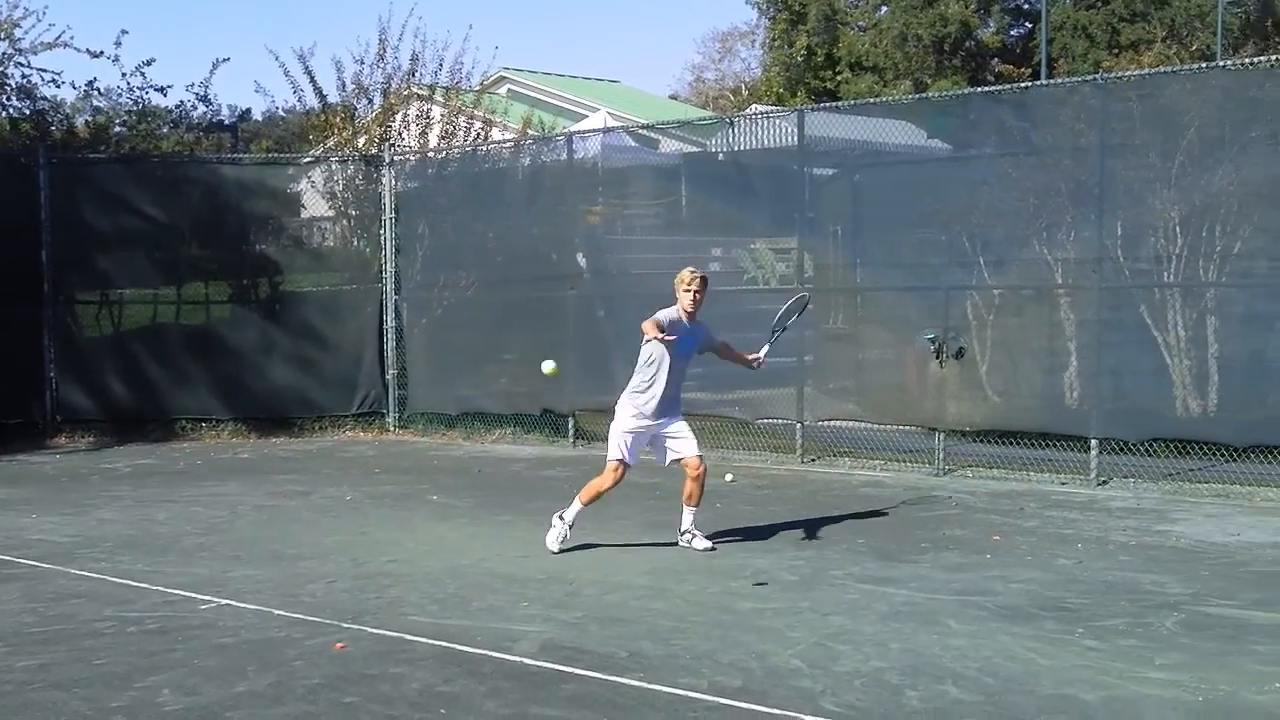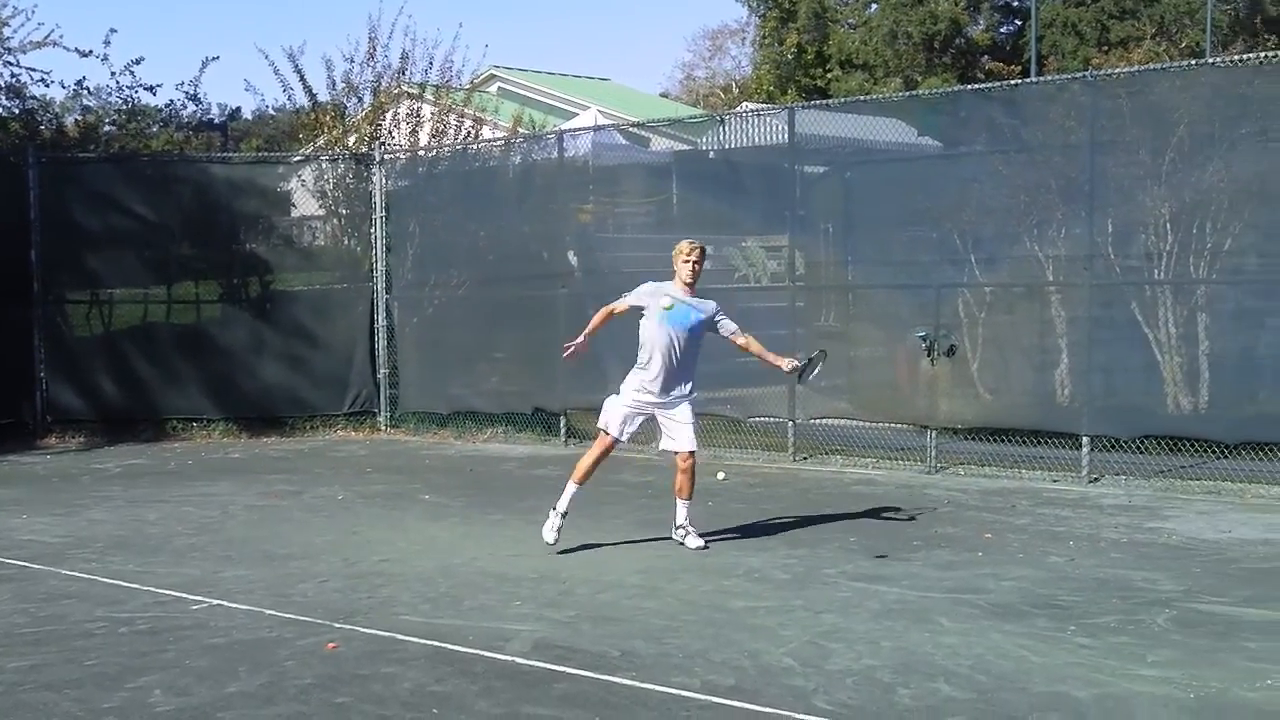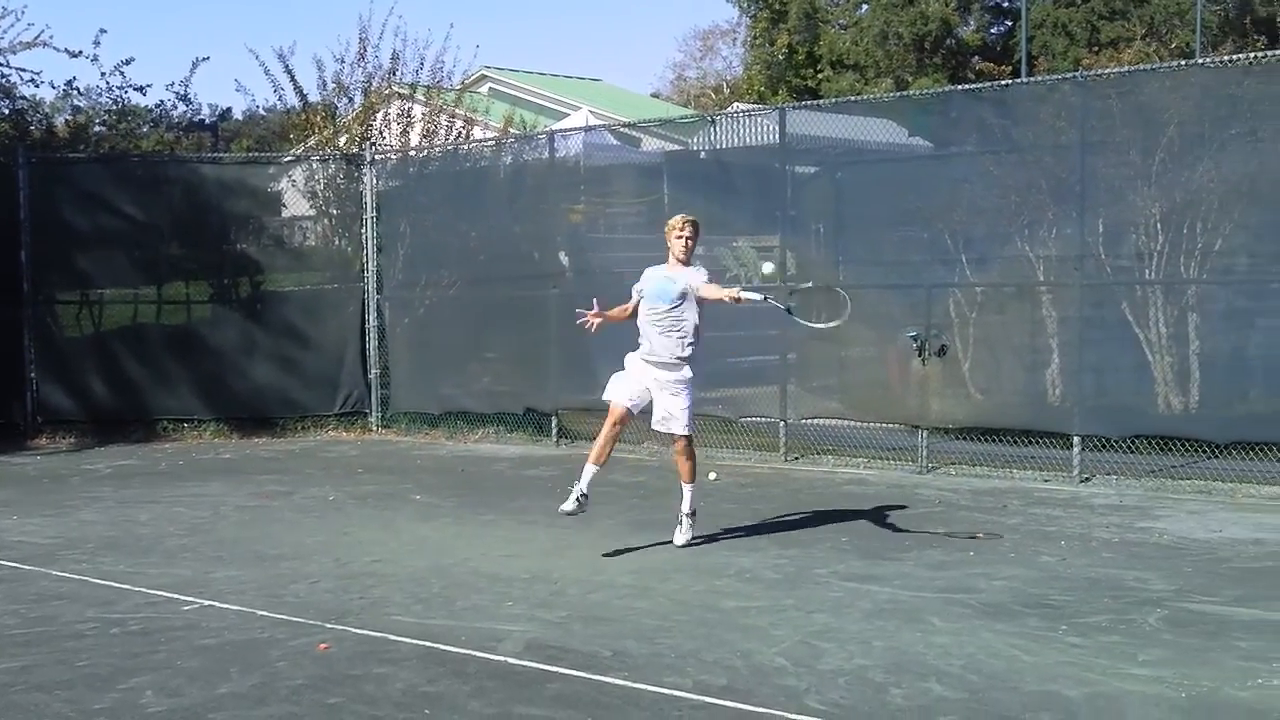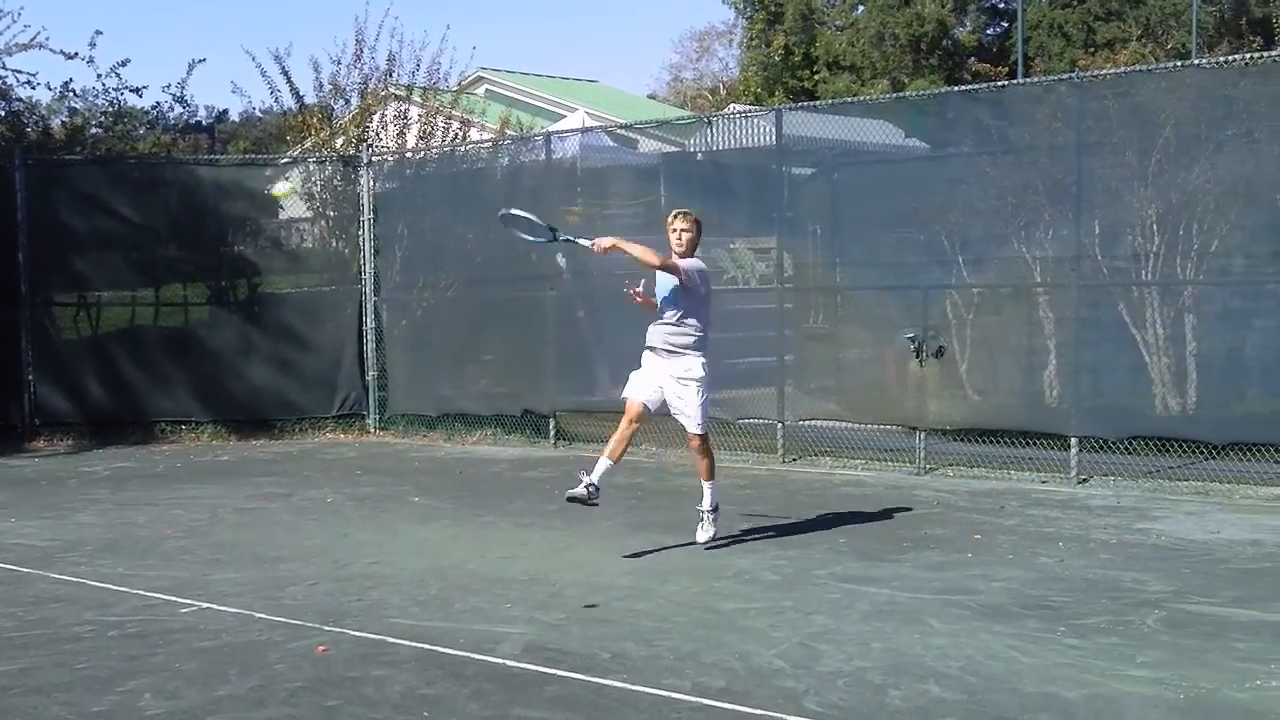
dt=0.1s
person 1, frame 1
left shoulder: (700, 331)
right shoulder: (667, 317)
left elbow: (720, 348)
right elbow: (648, 324)
left wrist: (746, 359)
right wrist: (654, 333)
left hip: (669, 415)
right hip: (635, 411)
left knee: (697, 469)
right knee: (612, 476)
left ankle: (687, 530)
right ankle: (565, 519)
person 1, frame 2
left shoulder: (709, 309)
right shoulder: (653, 291)
left elbow: (740, 338)
right elbow: (610, 310)
left wrist: (777, 360)
right wrist: (584, 336)
left hip: (677, 395)
right hip: (639, 388)
left knee: (686, 461)
right knee: (603, 446)
left ankle: (681, 524)
right ankle: (560, 510)
person 1, frame 3
left shoulder: (697, 275)
right shoulder: (650, 276)
left elbow: (707, 290)
right elbow: (629, 311)
left wrist: (726, 294)
right wrist: (604, 316)
left hip: (676, 372)
right hip: (641, 365)
left knee: (682, 445)
right knee: (614, 421)
left ankle: (686, 513)
right ankle: (581, 491)
person 1, frame 4
left shoulder: (696, 269)
right shoulder: (662, 274)
left elbow: (659, 260)
left wrist: (617, 243)
right wrist: (645, 299)
left hip: (685, 365)
right hip: (654, 360)
left knee: (697, 440)
right knee: (631, 418)
left ankle: (708, 510)
right ankle: (591, 484)
